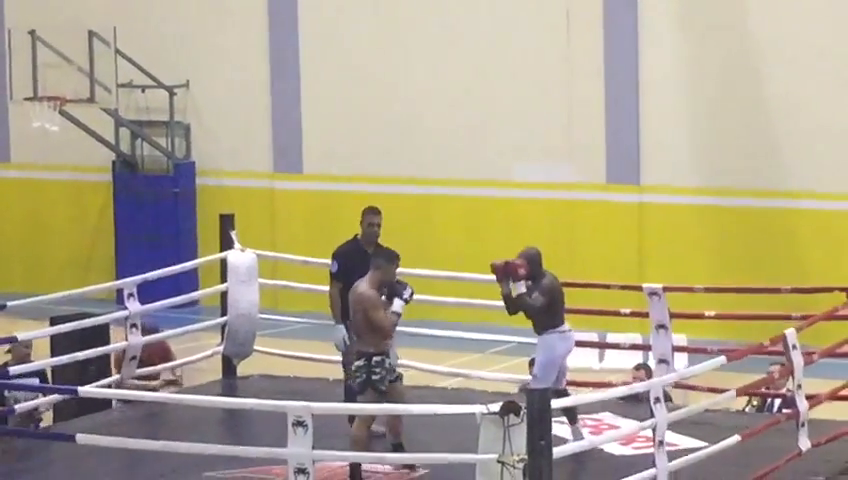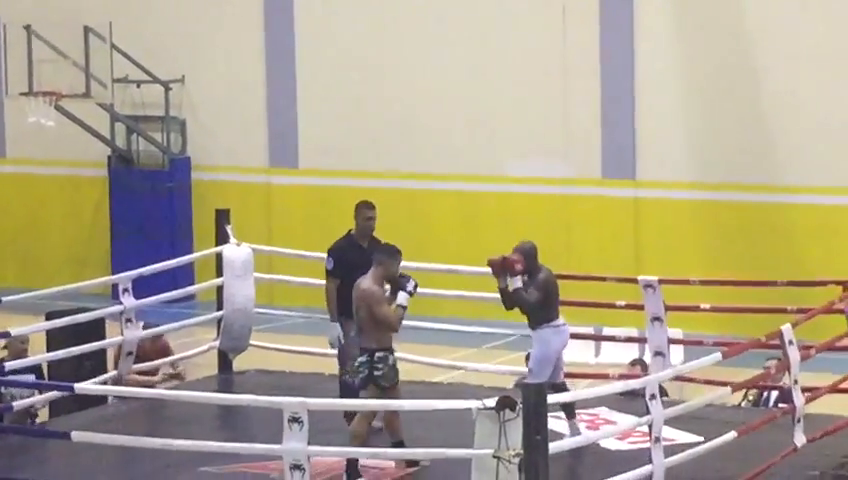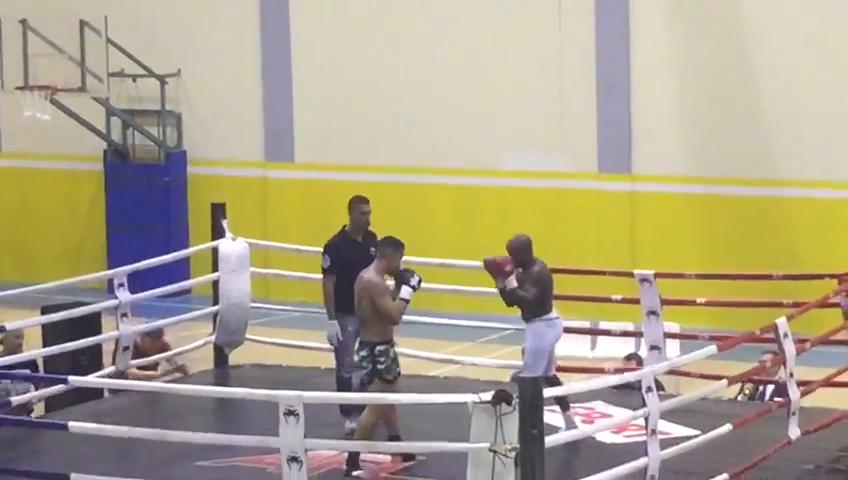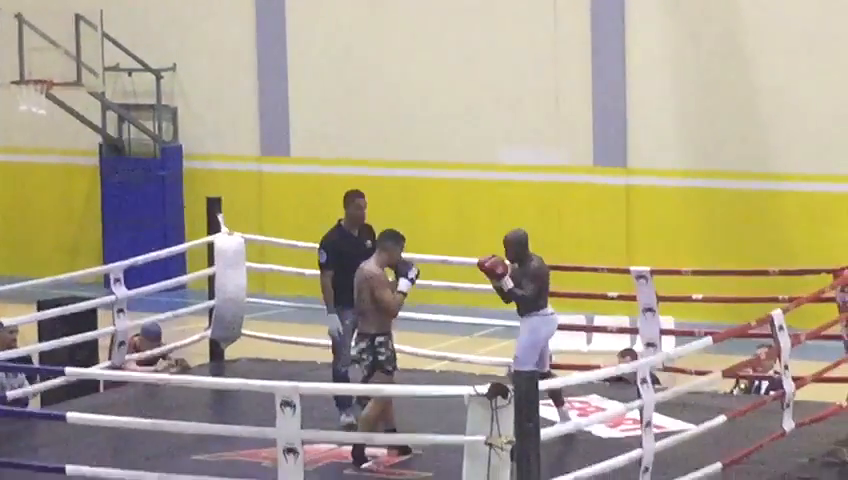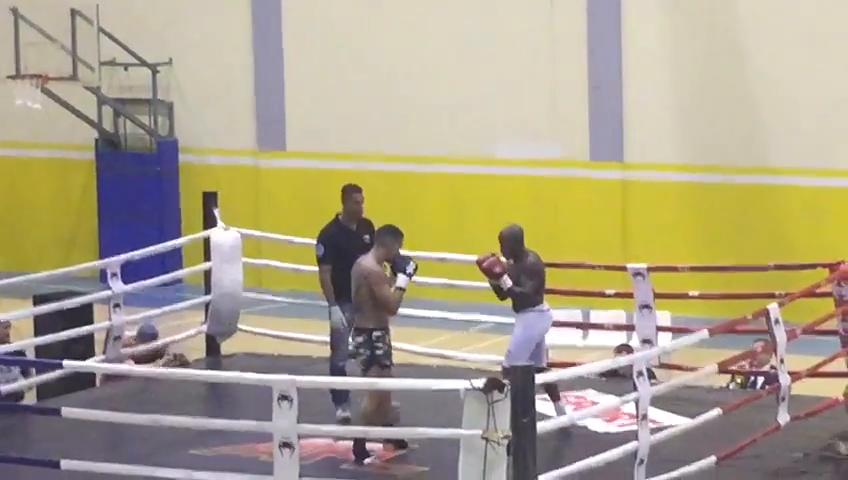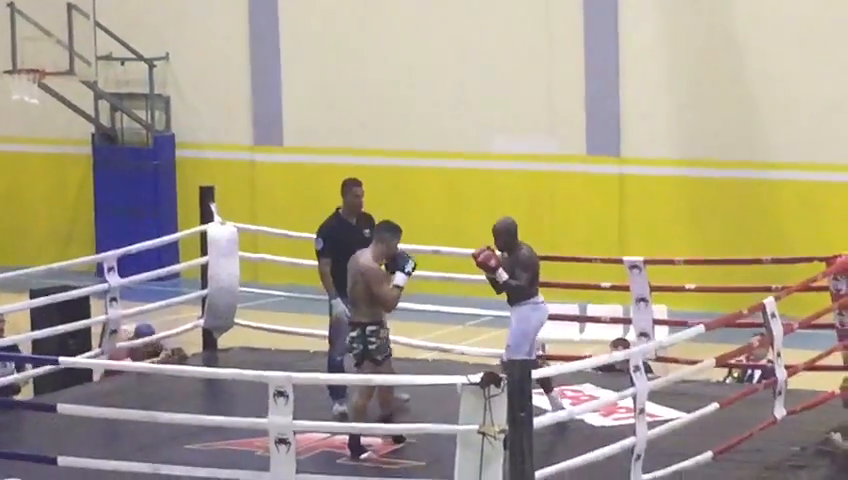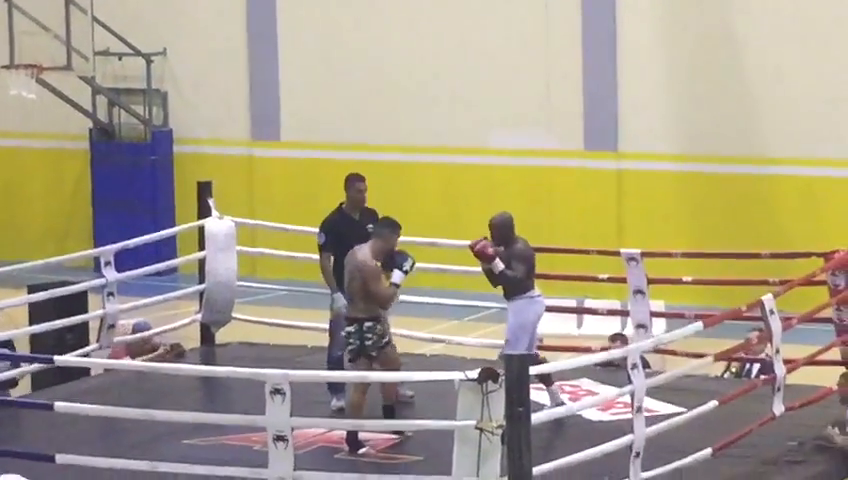
dt=0.1s
person 1, frame 1
left shoulder: (366, 287)
right shoulder: (367, 294)
right elbow: (387, 330)
left wrist: (391, 299)
right wrist: (400, 301)
left hip: (379, 357)
right hip: (370, 361)
left knee: (398, 402)
right knee: (365, 418)
left ankle: (398, 453)
person 1, frame 2
left shoulder: (368, 284)
right shoulder: (371, 290)
right elbow: (393, 324)
left wrist: (396, 293)
right wrist: (404, 295)
left hip: (381, 354)
right hip: (374, 357)
right knee: (366, 413)
person 1, frame 3
left shoulder: (370, 277)
right shoulder: (373, 281)
right elbow: (394, 317)
left wrist: (400, 287)
right wrist: (407, 289)
left hip: (382, 347)
right hip: (375, 350)
right knee: (375, 407)
right ankle: (352, 461)
person 1, frame 4
left shoulder: (368, 269)
right shoulder: (374, 274)
right elbow: (392, 310)
left wrist: (399, 280)
right wrist: (406, 282)
left hip: (377, 339)
right hip: (374, 342)
left knee: (385, 394)
right knee: (379, 398)
left ankle: (392, 441)
right ankle: (359, 452)
person 1, frame 5
left shoulder: (365, 263)
right shoulder: (372, 270)
right elbow: (392, 306)
left wrist: (396, 275)
right wrist: (404, 277)
left hip: (373, 333)
right hip: (371, 336)
left knee: (383, 389)
right knee: (375, 393)
left ankle: (389, 435)
right ankle: (359, 448)
person 1, frame 6
left shoulder: (361, 256)
right shoulder: (370, 267)
right elbow: (389, 304)
left wrist: (391, 270)
right wrist: (402, 274)
left hip: (371, 327)
right hip: (365, 331)
right knee: (367, 388)
right ankle: (354, 444)
person 1, frame 7
left shoulder: (358, 252)
right shoulder: (367, 263)
right elbow: (385, 301)
left wrist: (388, 267)
right wrist: (400, 272)
left hip: (368, 322)
right hip: (361, 326)
left knee: (393, 365)
right knee: (362, 383)
left ankle: (390, 419)
right ankle: (352, 439)
person 2, frame 1
right shoulder: (344, 253)
right elbow: (334, 290)
right wrist: (338, 326)
right hip: (351, 323)
right knee: (353, 376)
right ankle: (355, 424)
person 2, frame 2
left shoulder: (376, 245)
right shoulder: (340, 249)
right elbow: (331, 287)
right wrist: (334, 323)
right hip: (348, 320)
right knee: (348, 371)
right ankle: (352, 419)
person 2, frame 3
left shoulder: (372, 239)
right shoulder: (336, 245)
right elbow: (328, 284)
right wrist: (331, 320)
right hip: (346, 314)
right knee: (345, 367)
left ankle: (364, 409)
right ankle: (349, 415)
person 2, frame 4
left shoulder: (368, 232)
right shoulder: (332, 240)
right elbow: (326, 279)
right wrist: (331, 315)
right hip: (344, 308)
right knee: (342, 361)
right ankle: (345, 409)
person 2, frame 5
left shoulder: (367, 226)
right shoulder: (329, 234)
right elbow: (324, 273)
right wrist: (333, 308)
right hip: (343, 302)
right knee: (340, 355)
right ankle: (341, 404)
person 2, frame 6
left shoulder: (368, 221)
right shoulder: (329, 227)
right elbow: (323, 266)
right wrist: (334, 300)
right hip: (344, 296)
right knee: (338, 350)
right ankle: (339, 399)
person 2, frame 7
left shoulder: (371, 216)
right shoulder: (332, 222)
right elbow: (325, 261)
right wrist: (335, 294)
right hip: (345, 292)
right knee: (338, 345)
right ankle: (337, 394)
person 3, frame 1
left shoulder: (547, 284)
right shoulder: (535, 282)
left elbow: (533, 310)
right elbow: (513, 310)
left wrist: (518, 284)
right wrist: (504, 283)
left hip: (554, 339)
right hip: (555, 338)
right knee: (558, 389)
person 3, frame 2
left shoulder: (543, 279)
right shoulder: (530, 277)
left elbow: (528, 304)
right elbow: (509, 304)
left wrist: (515, 278)
right wrist: (502, 278)
left hip: (549, 334)
right hip: (550, 332)
right knee: (556, 383)
right ankle: (575, 431)
person 3, frame 3
left shoulder: (538, 272)
right shoulder: (525, 270)
left elbow: (526, 301)
right elbow: (511, 301)
left wrist: (509, 280)
right wrist: (498, 276)
left hip: (542, 327)
right hip: (544, 325)
left knee: (528, 380)
right knee: (548, 375)
right ankle: (570, 424)
person 3, frame 4
left shoulder: (534, 267)
right shoulder: (519, 266)
left elbow: (526, 298)
right elbow: (508, 297)
left wrist: (504, 280)
right wrist: (496, 278)
left hip: (537, 321)
right hip: (538, 320)
left knee: (519, 374)
right knee: (542, 372)
right ankle: (565, 418)
person 3, frame 5
left shoulder: (530, 263)
right shoulder: (515, 262)
left elbow: (526, 295)
right elbow: (503, 295)
left wrist: (503, 279)
right wrist: (493, 277)
left hip: (533, 317)
right hip: (533, 316)
left knee: (510, 369)
right knee: (539, 367)
right ankle: (561, 413)
person 3, frame 6
left shoulder: (524, 256)
right shoulder: (510, 255)
left elbow: (520, 288)
right elbow: (500, 288)
left wrist: (498, 272)
right wrist: (489, 270)
left hip: (528, 310)
right hip: (527, 309)
left knee: (512, 363)
right knee: (529, 360)
right ankle: (557, 406)
person 3, frame 7
left shoulder: (520, 250)
right shoulder: (506, 249)
left elbow: (517, 280)
right elbow: (496, 281)
left wrist: (495, 262)
right wrist: (486, 262)
left hip: (525, 304)
right hip: (524, 303)
right knee: (530, 354)
right ankle: (556, 400)
